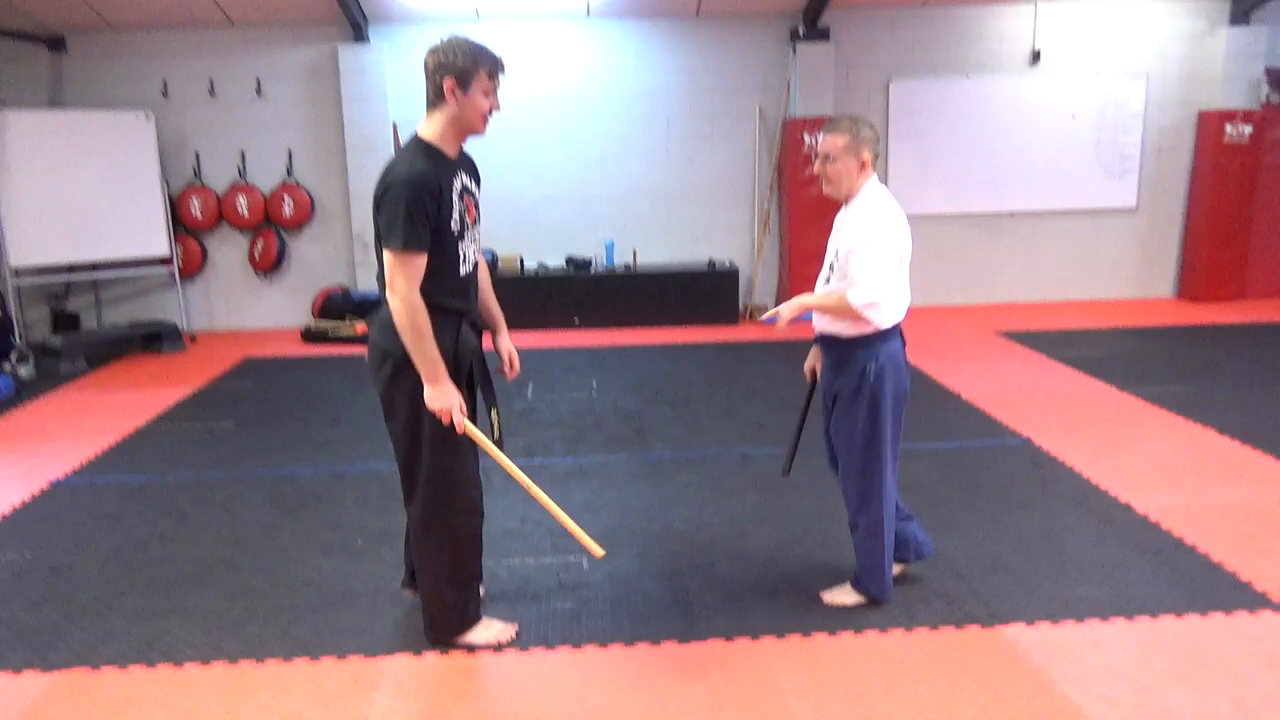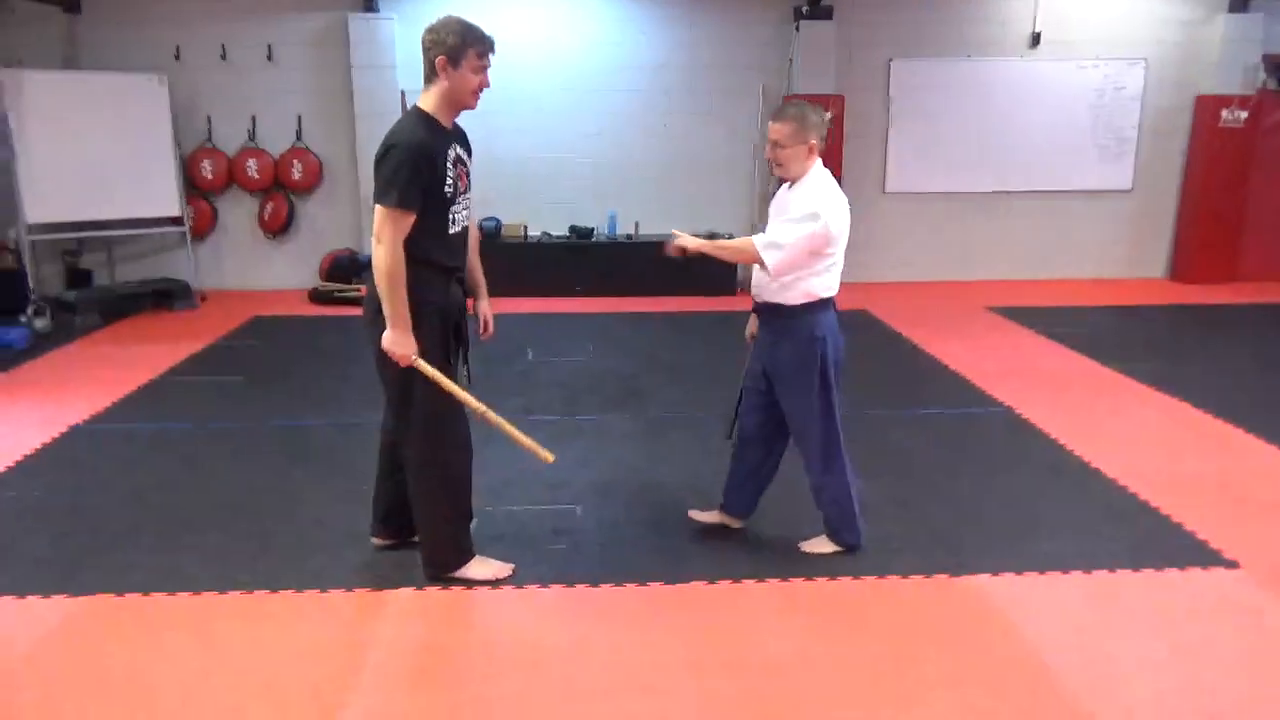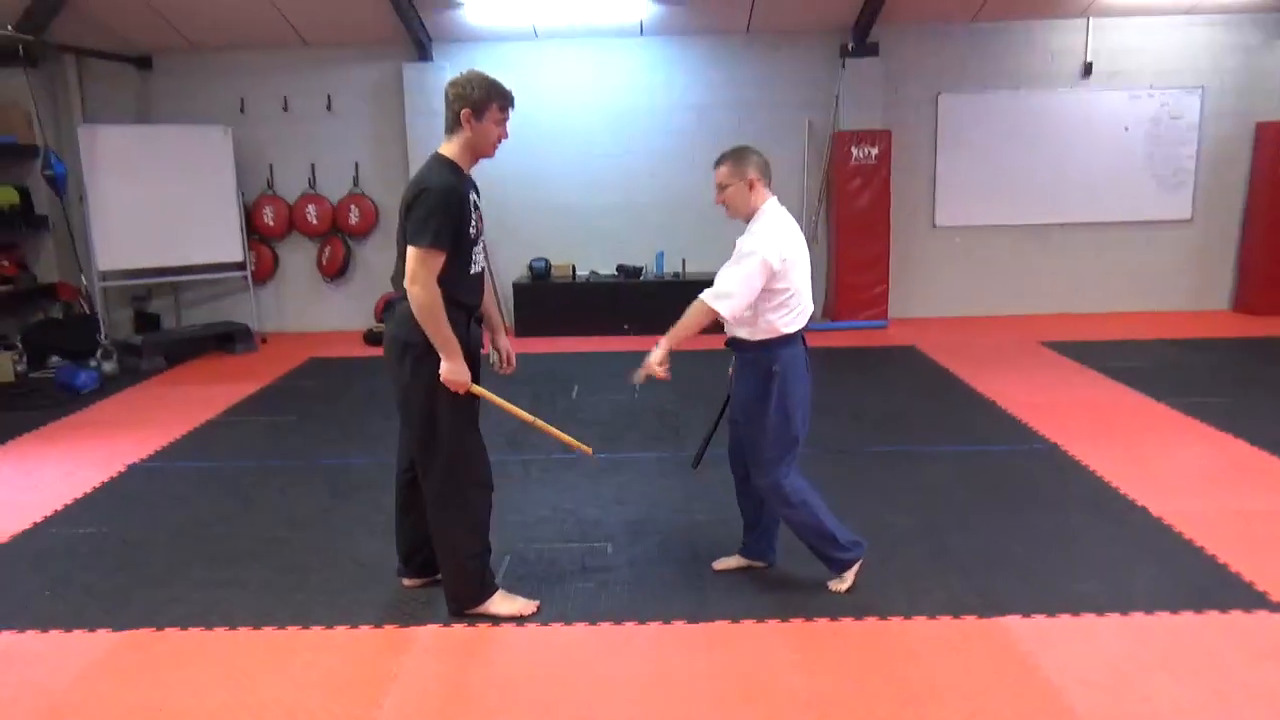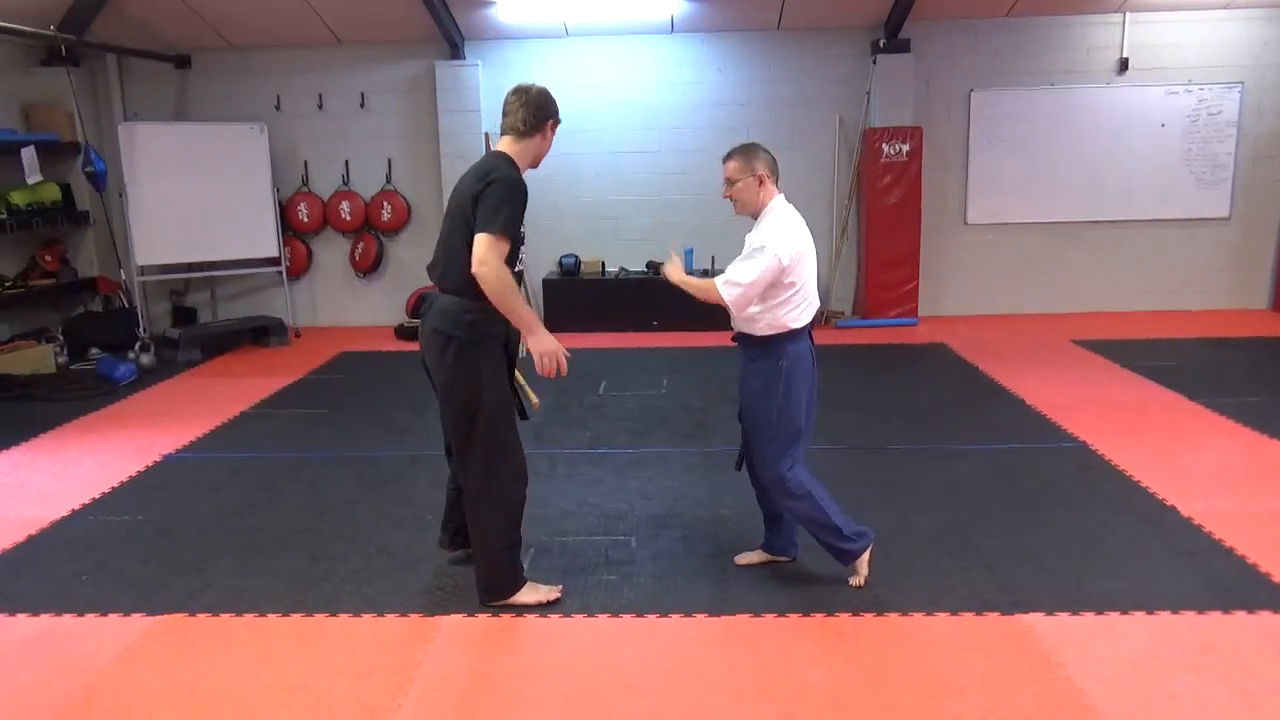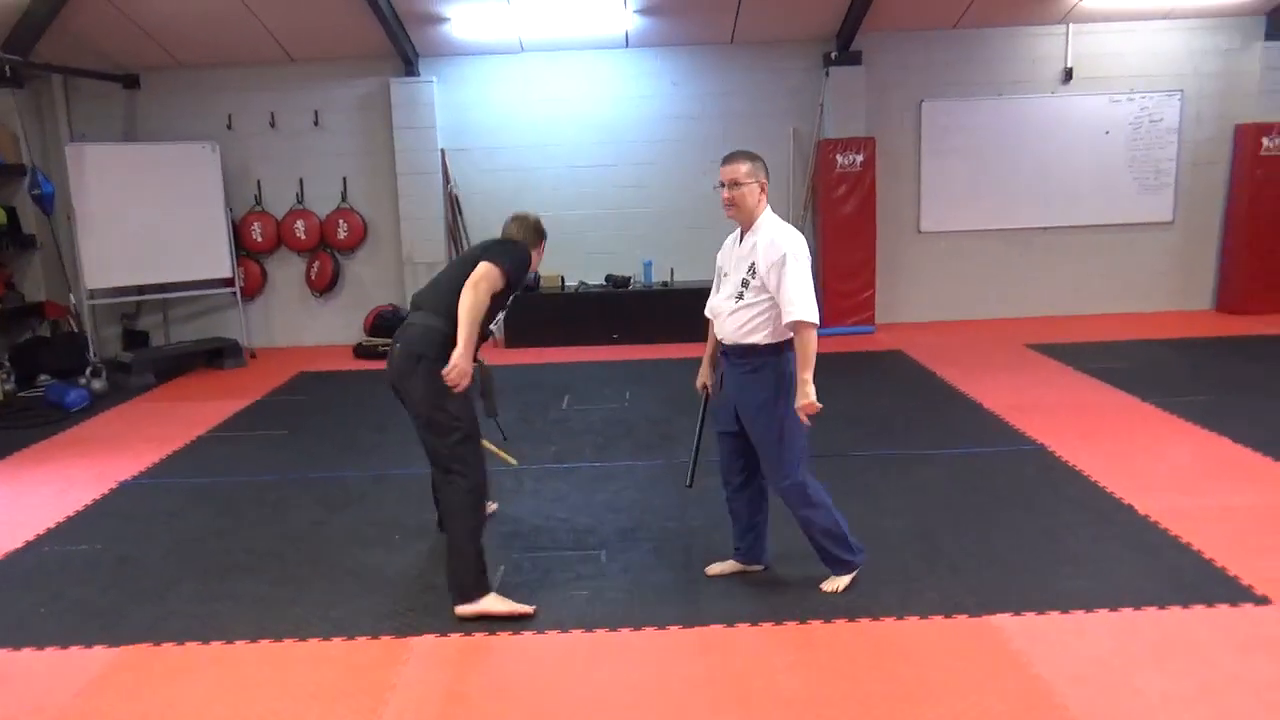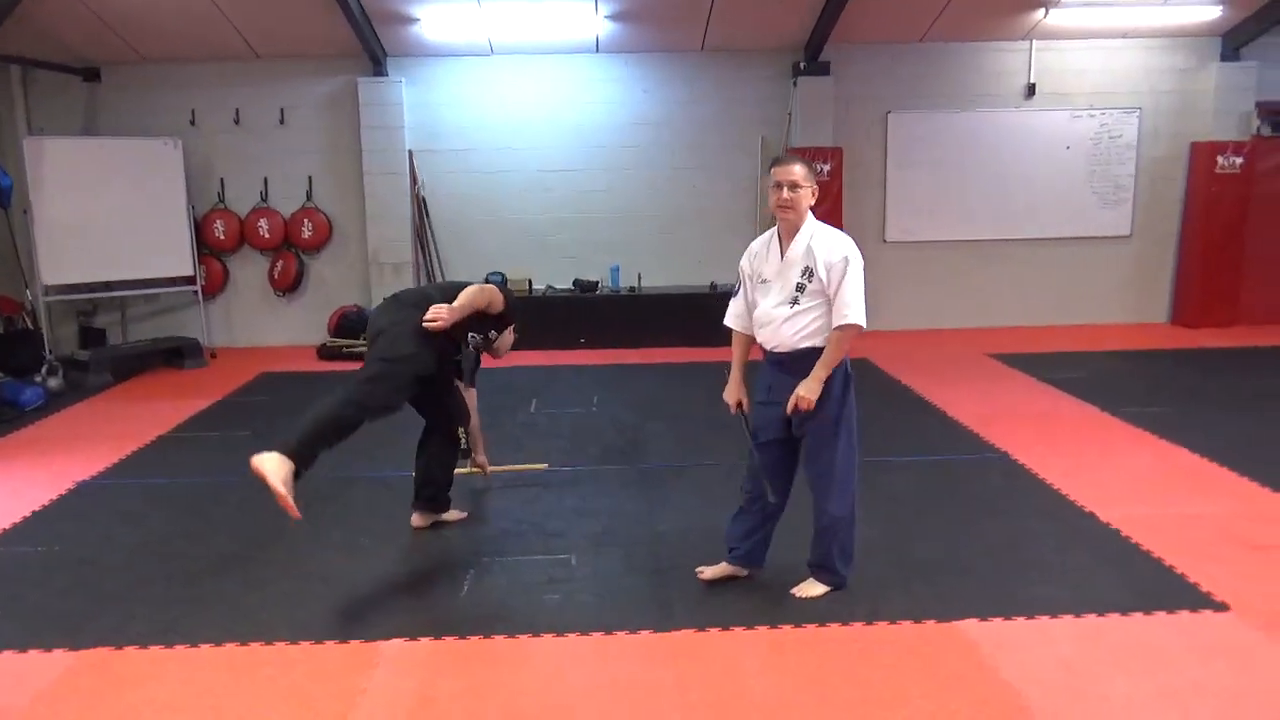
dt=0.5s
person 1, frame 1
left shoulder: (463, 165)
right shoulder: (412, 176)
right elbow: (402, 289)
left wrist: (498, 329)
right wrist: (438, 382)
left hip: (454, 339)
right hip: (416, 351)
left knee: (436, 472)
right knee: (447, 485)
left ankle: (426, 572)
right ankle: (452, 616)
person 1, frame 2
left shoulder: (456, 137)
right shoulder: (411, 143)
right elbow: (387, 241)
left wrist: (479, 294)
right wrist: (397, 326)
left hip: (440, 298)
right hip: (413, 303)
left knee: (411, 418)
right knee: (439, 429)
left ankle: (394, 523)
right ankle: (449, 554)
person 1, frame 3
left shoulder: (460, 183)
right shoulder: (440, 188)
right elbow: (418, 280)
left wrist: (496, 331)
right wrist: (450, 356)
left hip: (436, 341)
right hip: (428, 345)
left knee: (424, 458)
right knee: (460, 468)
left ankle: (420, 563)
right ankle: (473, 590)
person 1, frame 4
left shoulder: (487, 172)
right shoulder: (507, 181)
right elbow: (486, 264)
left wrist: (515, 328)
right wrist: (535, 332)
left hip: (457, 328)
right hip: (466, 334)
left knee: (474, 446)
right knee: (496, 460)
left ankle: (460, 534)
right ankle: (502, 582)
person 1, frame 5
left shoulder: (488, 253)
right shoulder: (515, 255)
right elbow: (476, 285)
right wrist: (464, 352)
left hip: (409, 351)
right hip: (429, 354)
left knee: (456, 434)
right knee: (461, 460)
left ankle: (460, 508)
right ankle: (471, 592)
person 1, frame 6
left shoulder: (467, 348)
right shoulder: (503, 305)
left elbow: (466, 402)
right elbow: (482, 293)
left wrist: (476, 451)
right wrist: (455, 312)
right hip: (406, 325)
left knee: (452, 417)
right knee: (370, 394)
left ankle: (430, 506)
right ankle: (282, 461)
person 2, frame 1
left shoulder: (880, 222)
right shoulder: (851, 213)
left elbow: (866, 301)
left wrist: (804, 304)
right wrist: (822, 345)
left hip: (871, 362)
right hip: (846, 355)
left knee: (864, 472)
right knee: (851, 462)
left ankle: (869, 581)
right ankle: (907, 543)
person 2, frame 2
left shoulder: (820, 202)
right shoulder: (792, 190)
left elbow: (762, 251)
left wrist: (697, 243)
right wrist: (761, 312)
left hip: (807, 331)
right hip: (780, 325)
left knee: (817, 436)
right knee: (757, 423)
left ankle: (843, 531)
right ankle: (735, 508)
person 2, frame 3
left shoulder: (765, 239)
right shoulder: (773, 226)
left elbow: (715, 302)
left wrist: (663, 347)
right wrist: (742, 354)
left hip: (773, 364)
right hip: (762, 357)
left knee: (775, 471)
right knee: (746, 459)
left ankle: (844, 555)
right ankle: (758, 548)
person 2, frame 4
left shoulder: (775, 235)
right shoulder: (777, 223)
left elbow: (725, 292)
left wrist: (677, 276)
left hip: (778, 358)
right hip: (770, 353)
left knee: (780, 465)
right knee: (761, 458)
left ankle: (852, 544)
right ankle: (779, 543)
person 2, frame 5
left shoulder: (783, 242)
right shoulder: (731, 245)
left elbow: (803, 318)
left wrist: (805, 384)
right wrist: (707, 363)
left hip: (769, 368)
right hip: (734, 367)
left knee: (788, 474)
right knee: (736, 469)
left ankle: (845, 559)
right ankle: (748, 554)
person 2, frame 6
left shoulder: (835, 247)
right shoulder: (757, 252)
left elbow: (849, 324)
right elbow: (743, 321)
left wrist: (815, 381)
right wrist: (735, 379)
left hip: (822, 372)
right hip: (774, 373)
left knee: (830, 478)
right knee: (763, 471)
left ankle: (828, 570)
right ankle: (741, 557)
